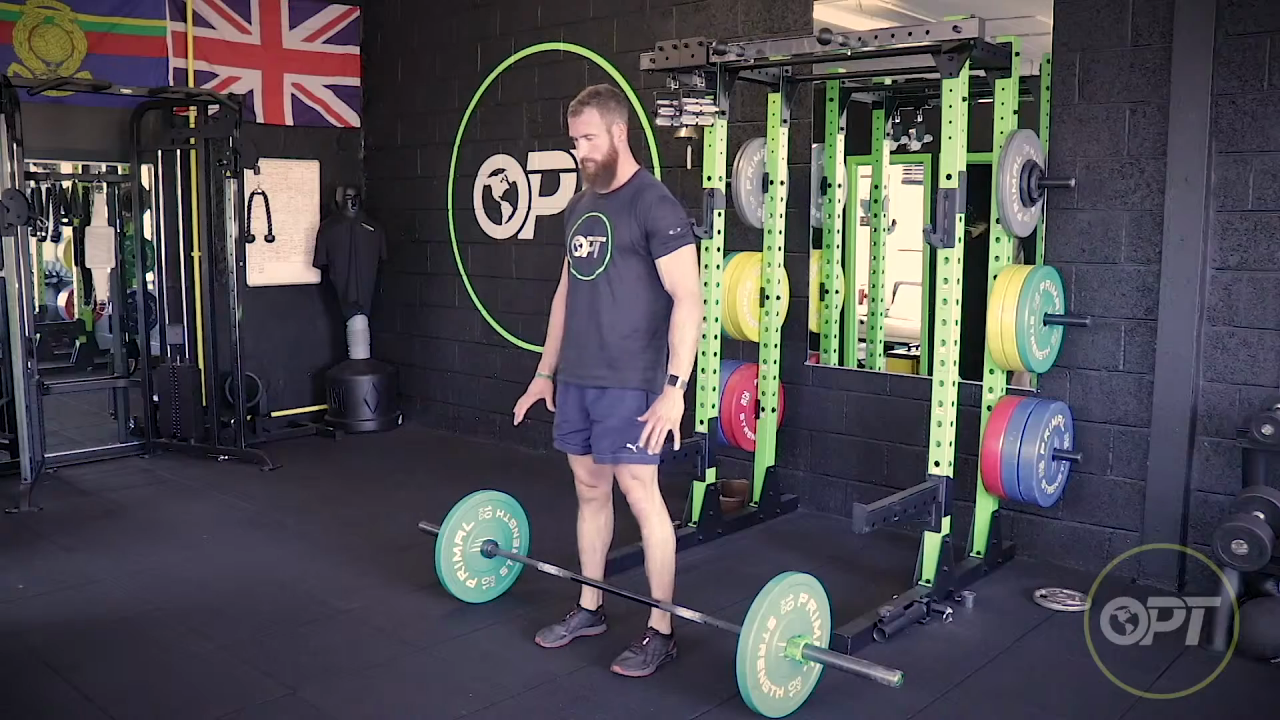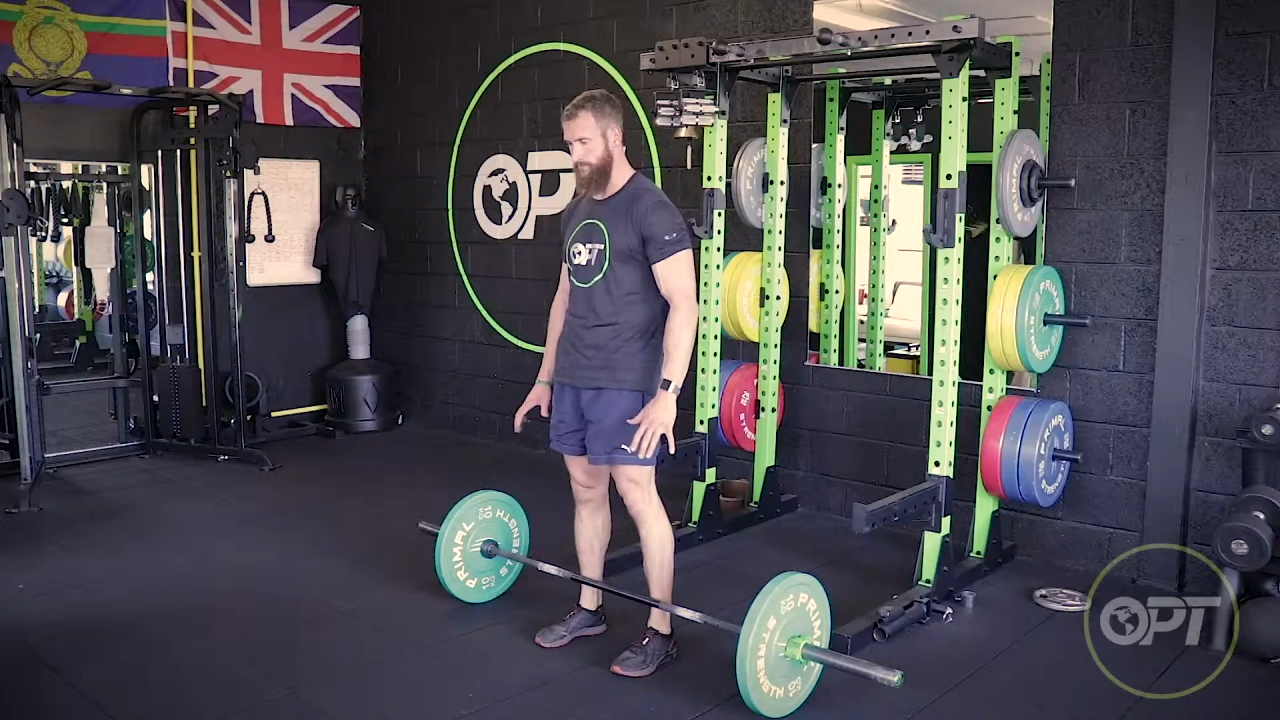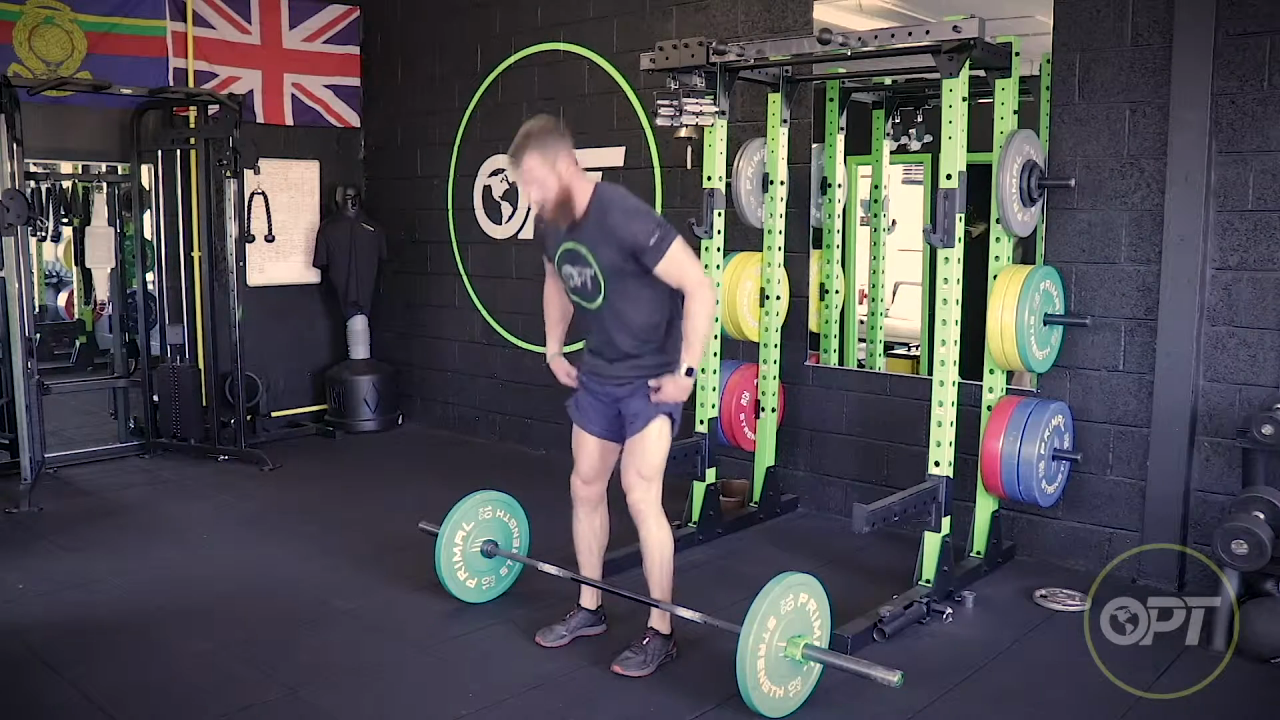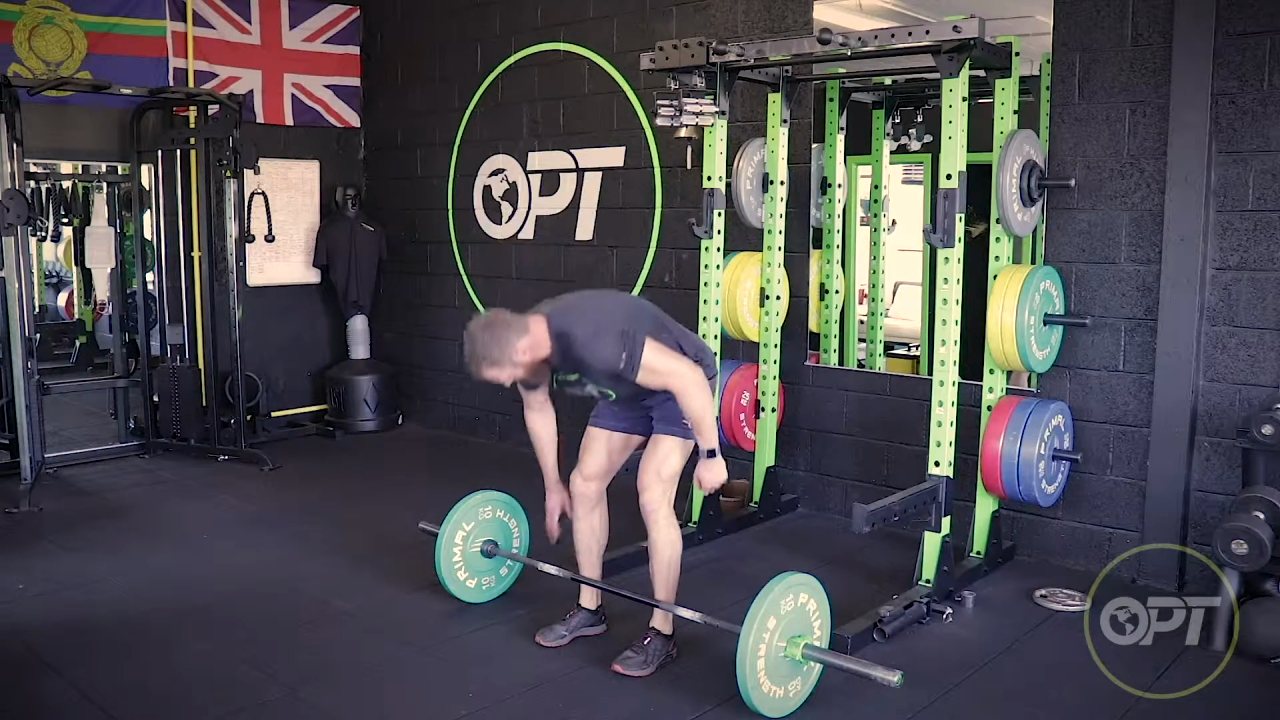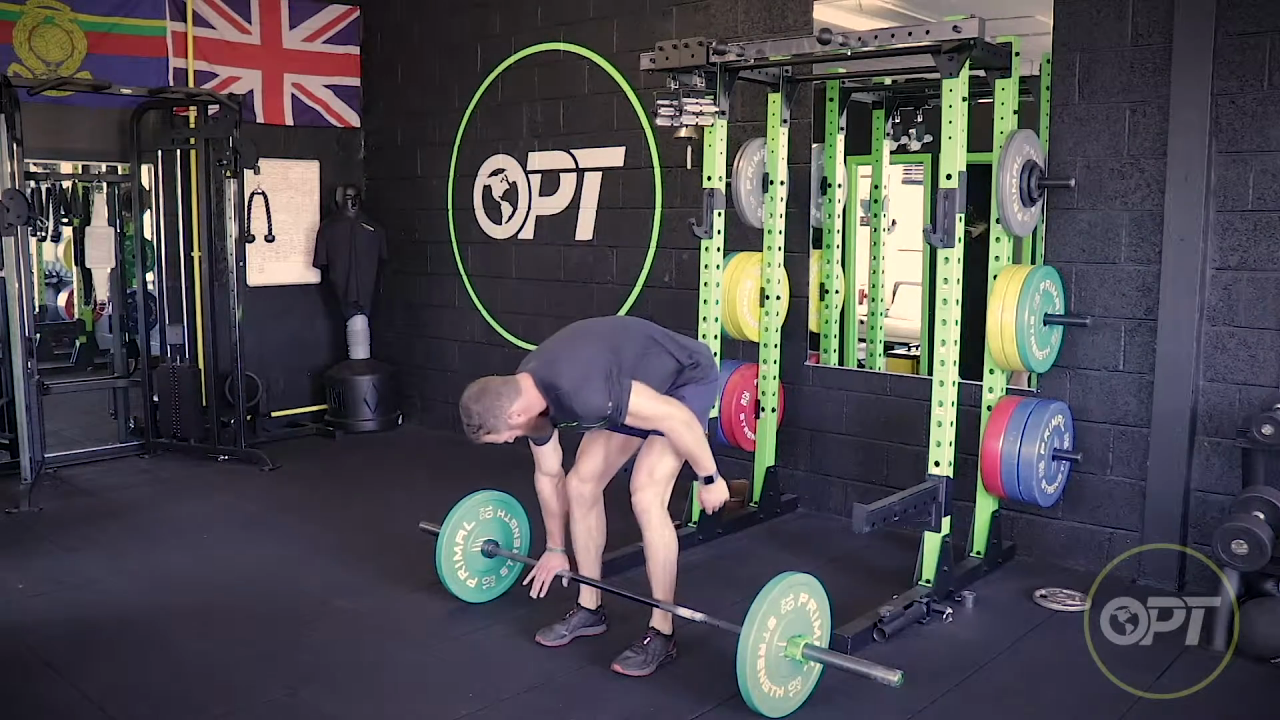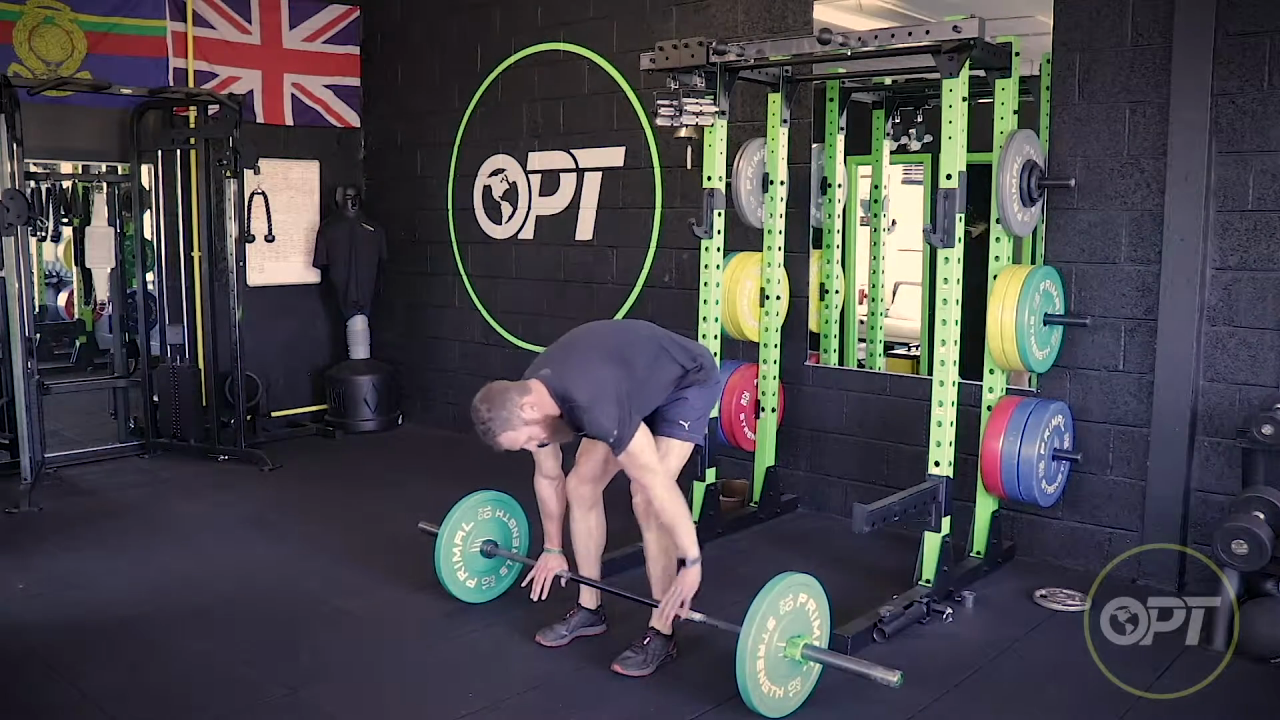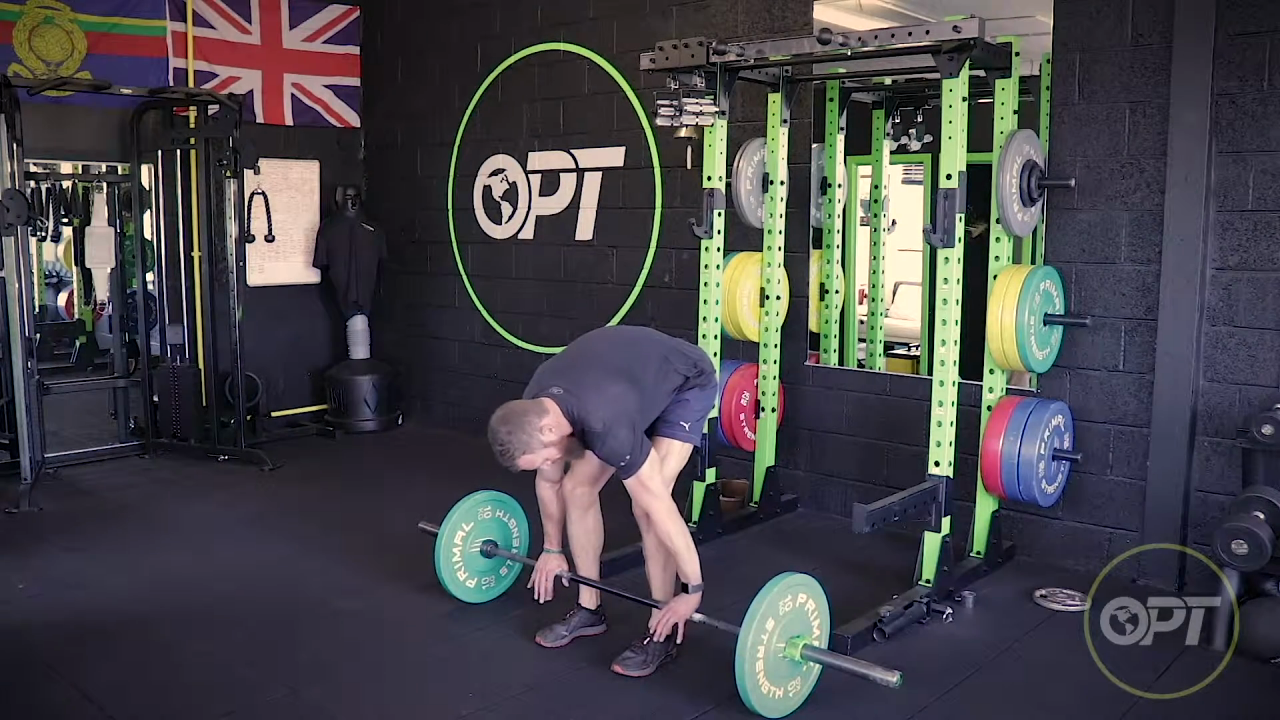
dt=0.5s
person 1, frame 1
left shoulder: (655, 206)
right shoulder: (579, 207)
left elbow: (688, 300)
left wrist: (675, 388)
right wrist: (544, 372)
left hip: (629, 385)
right hip: (576, 379)
left knee: (640, 496)
right knee: (589, 491)
left ankle: (660, 630)
right ankle: (589, 607)
person 1, frame 2
left shoulder: (651, 211)
right shoulder: (576, 212)
left elbow: (684, 306)
left wrist: (668, 392)
right wrist: (545, 378)
left hip: (625, 384)
right hip: (573, 380)
left knee: (637, 496)
right knee: (586, 492)
left ankle: (660, 630)
right ankle: (589, 608)
person 1, frame 3
left shoulder: (626, 218)
right shoulder: (552, 223)
left elbow: (699, 288)
left wrist: (686, 372)
right wrist: (554, 347)
left hip: (655, 378)
right hip: (599, 374)
left knee: (640, 499)
right knee: (585, 487)
left ankle: (660, 631)
right ankle: (589, 609)
person 1, frame 4
left shoulder: (593, 340)
right shoulder: (530, 347)
left elbow: (688, 377)
right elbow: (538, 410)
left wrist: (710, 455)
right wrist: (552, 487)
left hip: (679, 384)
right hip: (627, 388)
left knee: (652, 496)
right knee: (585, 483)
left ankle: (662, 632)
right ankle: (589, 608)
person 1, frame 5
left shoulder: (580, 391)
right shoulder: (528, 395)
left elbow: (676, 419)
right elbow: (549, 475)
left wrist: (709, 479)
right wrist: (555, 548)
left hip: (686, 379)
right hip: (636, 382)
left knee: (645, 496)
right knee: (581, 484)
left ankle: (661, 632)
right ankle: (589, 609)
person 1, frame 6
left shoulder: (592, 404)
right shoulder: (533, 397)
left elbow: (659, 485)
right elbow: (549, 478)
left wrist: (690, 564)
right wrist: (552, 548)
left hip: (688, 382)
right hip: (637, 381)
left knee: (646, 499)
right knee: (580, 485)
left ankle: (661, 633)
right ankle: (589, 608)
person 1, frame 7
left shoulder: (604, 425)
right shoulder: (533, 412)
left elbow: (661, 511)
right elbow: (550, 483)
left wrist: (692, 590)
right wrist: (552, 549)
left hip: (686, 384)
right hip: (633, 377)
left knee: (646, 504)
right knee: (577, 487)
left ankle: (663, 632)
right ankle: (589, 608)
